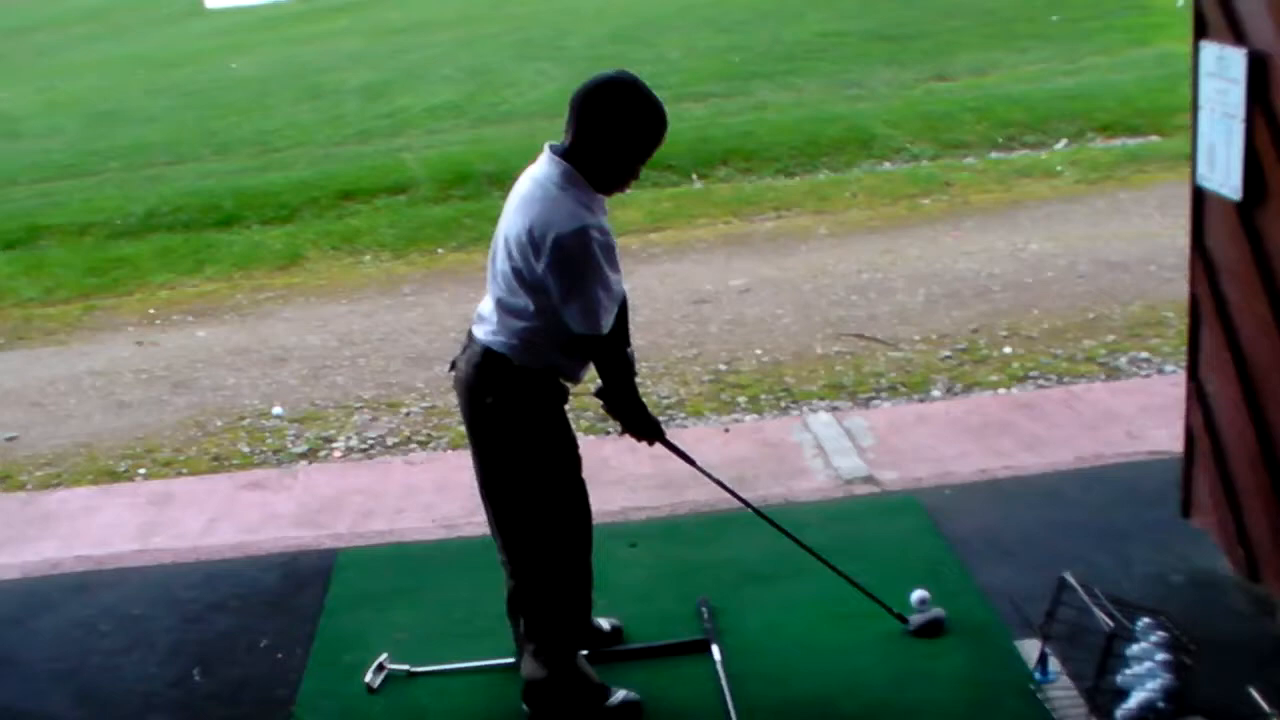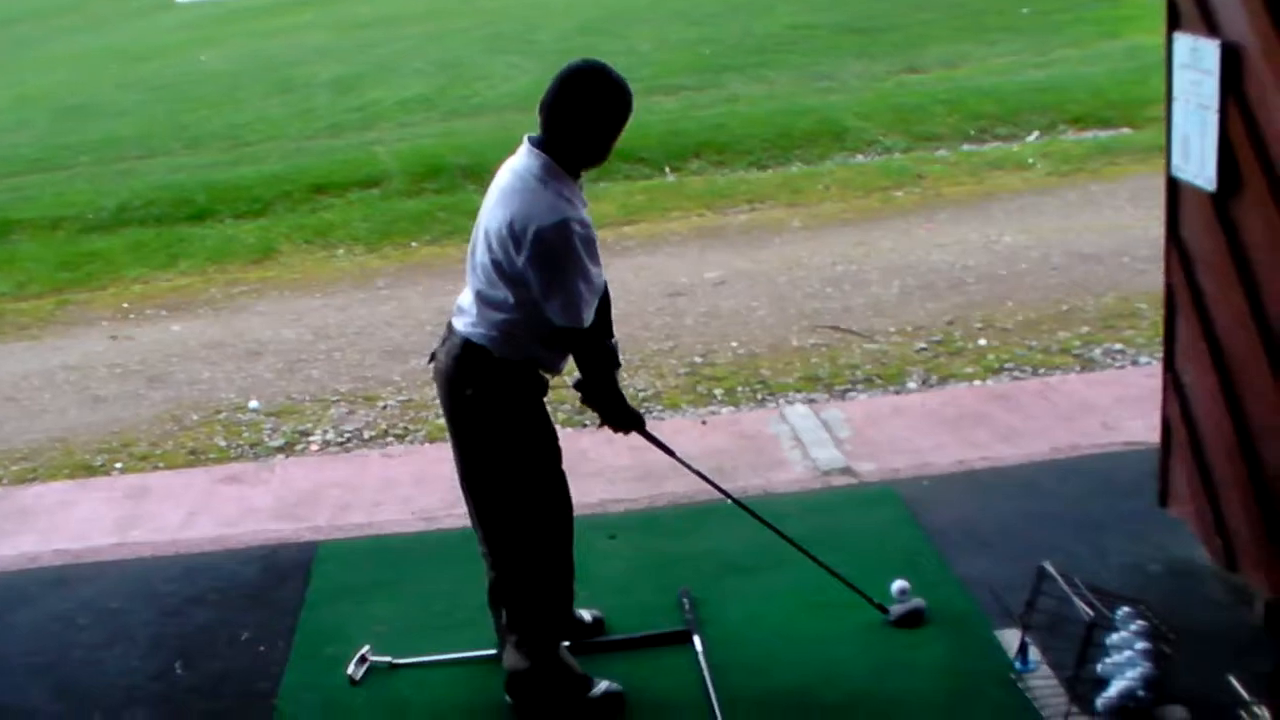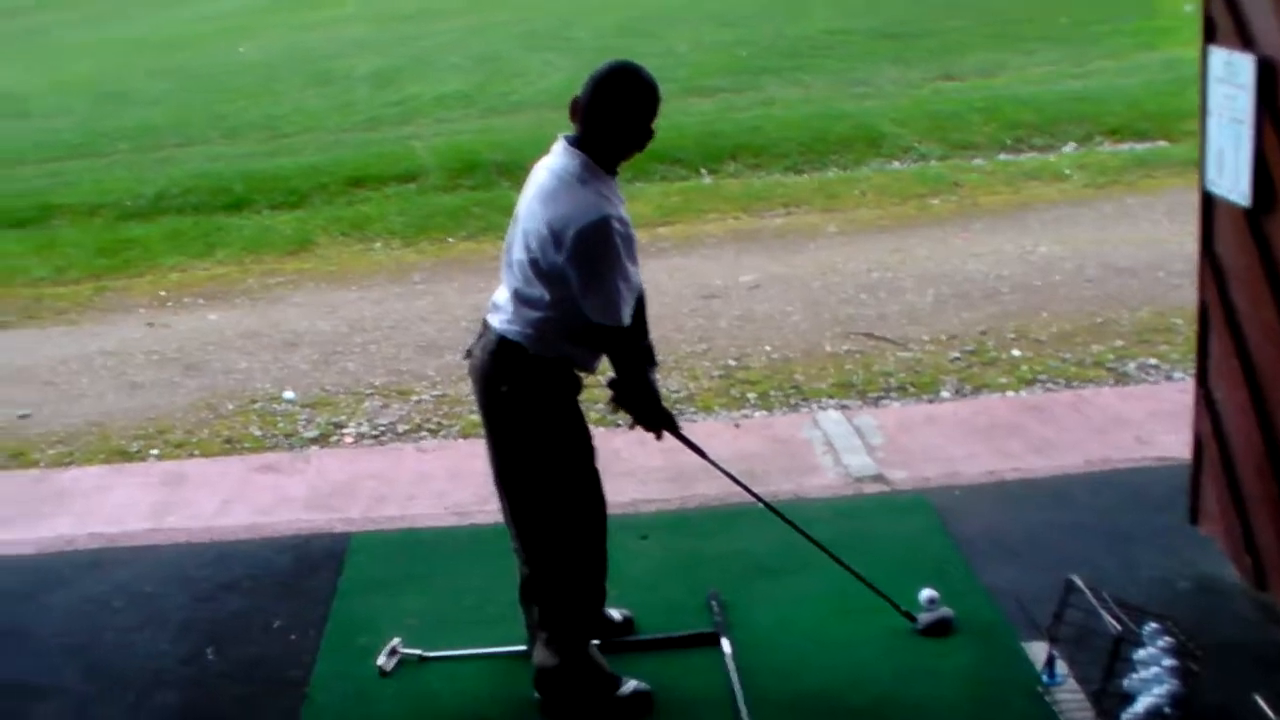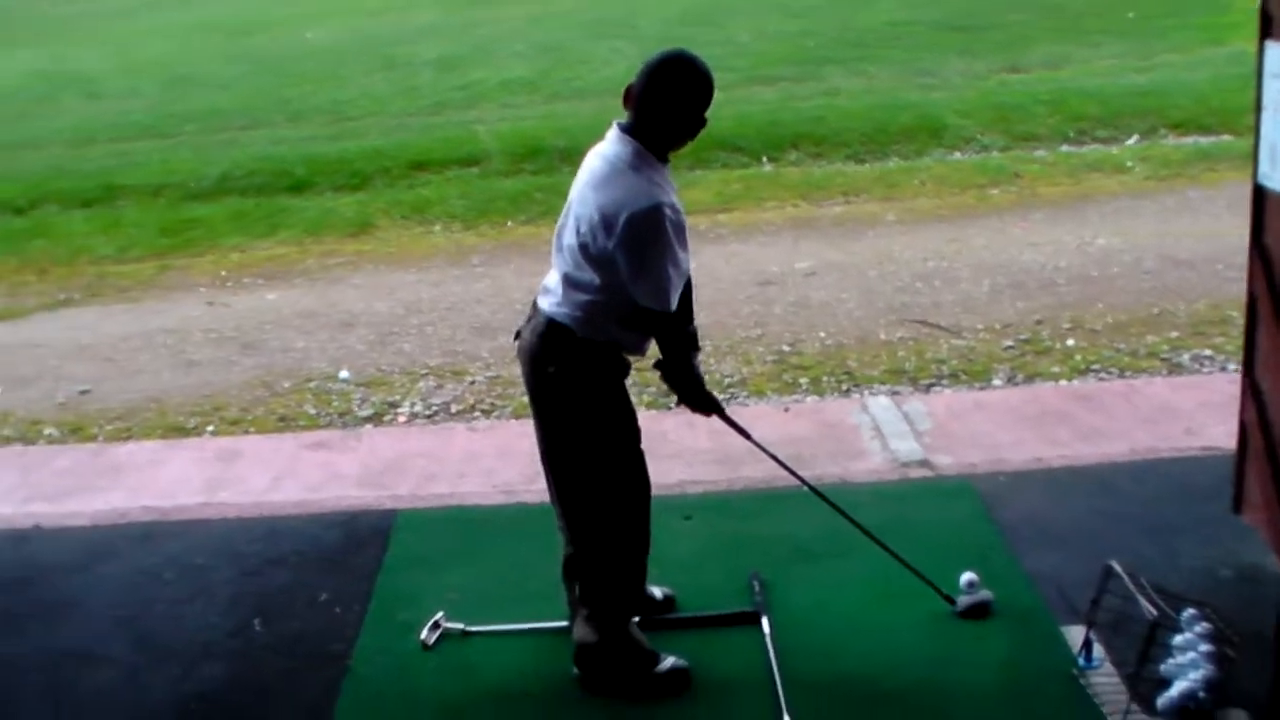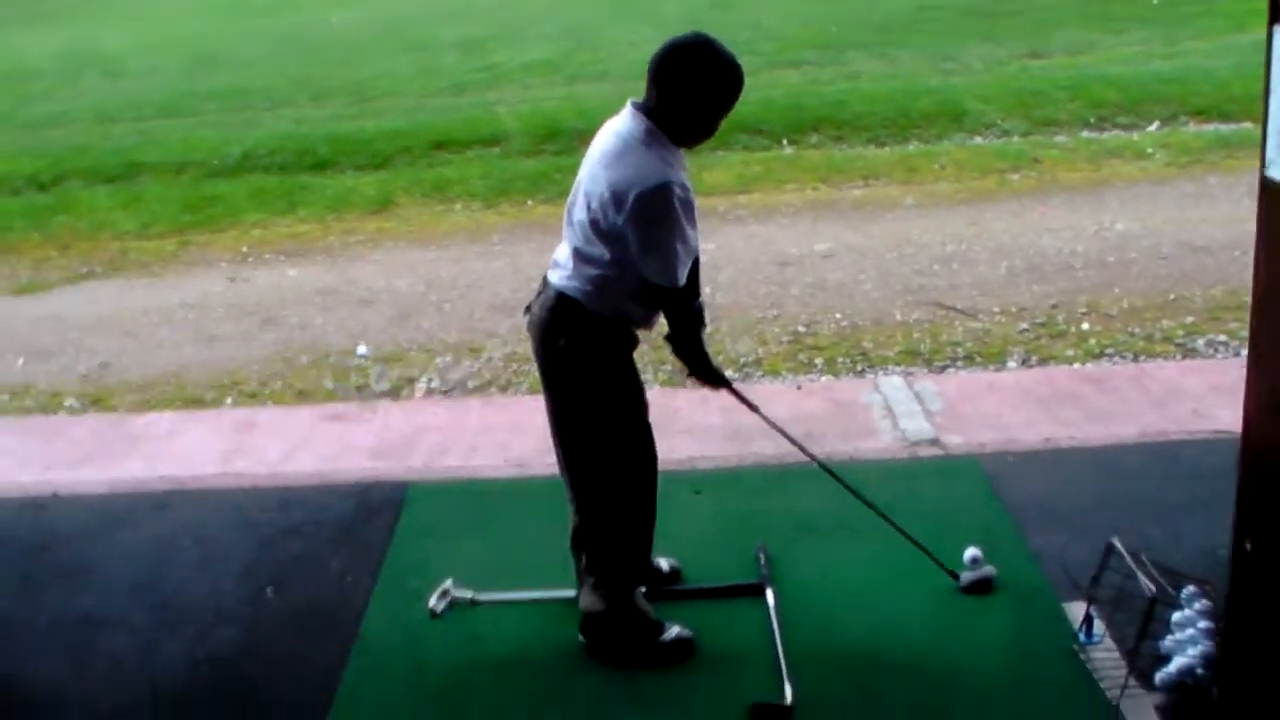
dt=0.2s
person 1, frame 1
left shoulder: (546, 175)
right shoulder: (573, 225)
left elbow: (604, 312)
right elbow: (597, 336)
left wrist: (622, 389)
right wrist: (630, 408)
left hip: (501, 368)
right hip: (513, 388)
left knee: (545, 521)
right knee: (549, 531)
left ankle: (561, 624)
person 1, frame 2
left shoulder: (524, 169)
right shoulder: (556, 217)
left elbow: (584, 304)
right elbow: (577, 328)
left wrist: (602, 377)
right wrist: (609, 396)
left hip: (478, 359)
right hip: (493, 380)
left knee: (520, 514)
right knee: (532, 522)
left ankle: (542, 616)
person 1, frame 3
left shoulder: (556, 169)
right shoulder: (596, 217)
right elbow: (614, 327)
left wrist: (638, 377)
right wrist: (642, 396)
left hip: (511, 354)
right hip: (528, 376)
left knee: (549, 512)
right knee: (566, 519)
left ankle: (570, 614)
person 1, frame 4
left shoulder: (611, 154)
right shoulder: (647, 204)
right elbow: (661, 310)
left wrist: (682, 360)
right wrist: (688, 380)
left hip: (560, 336)
right hip: (576, 359)
left knee: (597, 492)
right knee: (611, 499)
left ankle: (613, 591)
right ankle: (605, 645)
person 1, frame 5
left shoulder: (623, 130)
right shoulder: (657, 181)
right elbow: (667, 286)
left wrist: (687, 334)
right wrist: (695, 353)
left hip: (570, 312)
right hip: (586, 332)
left knee: (609, 463)
right knee: (619, 471)
left ankle: (619, 561)
right ankle: (612, 615)
